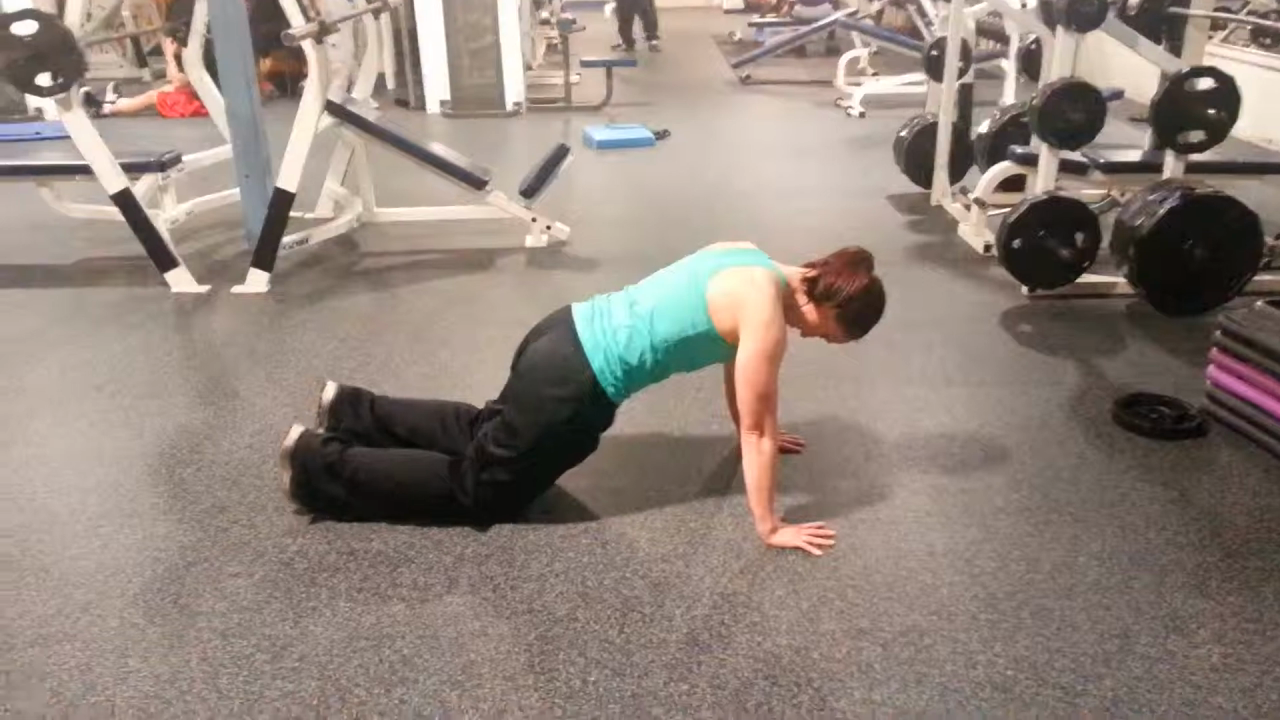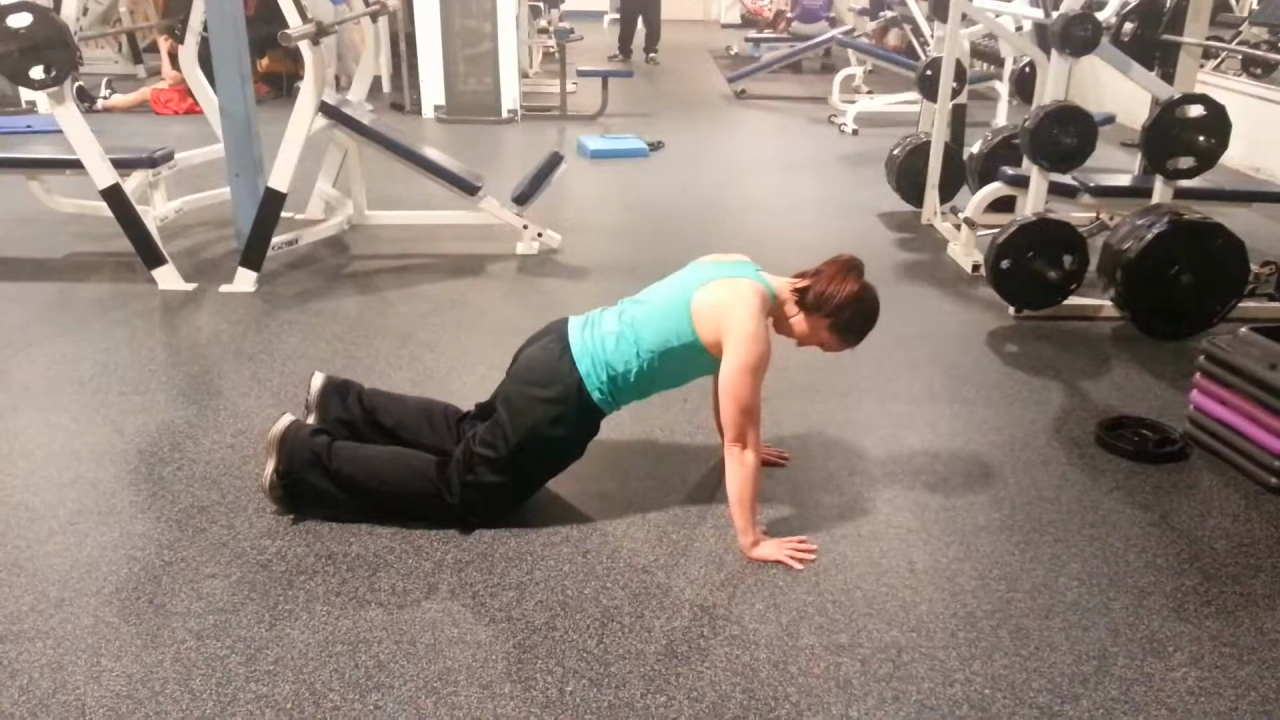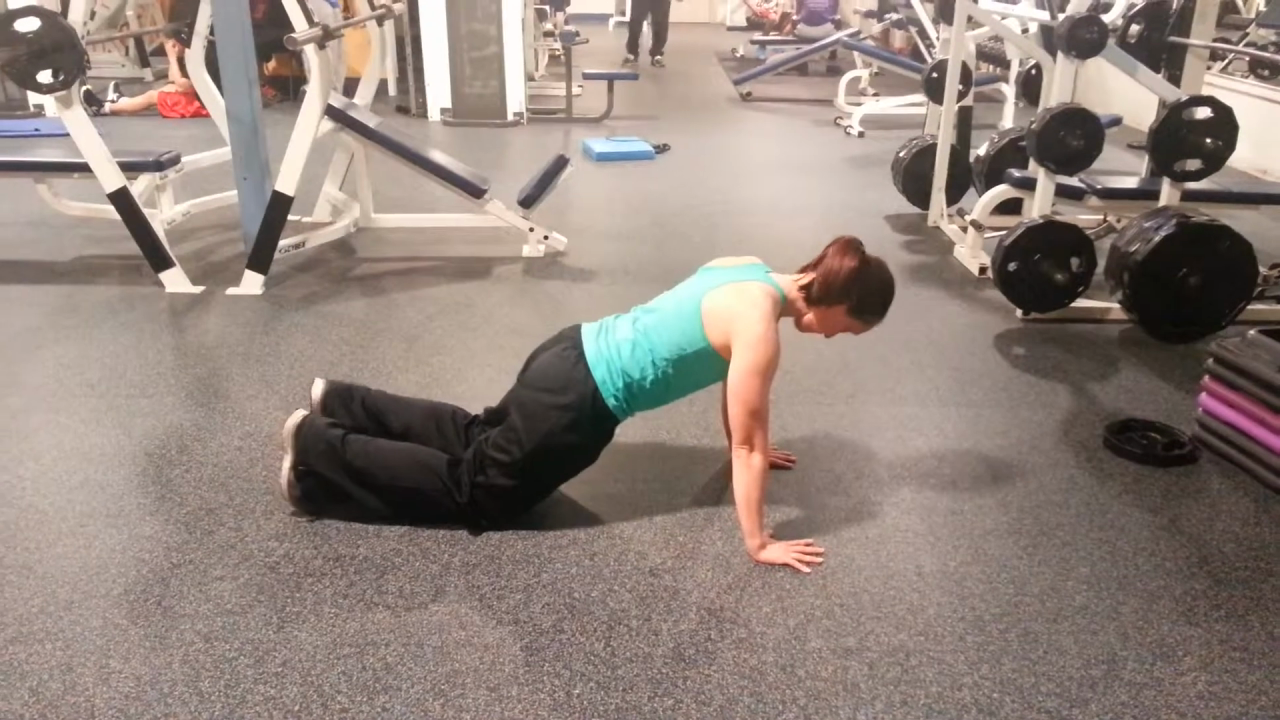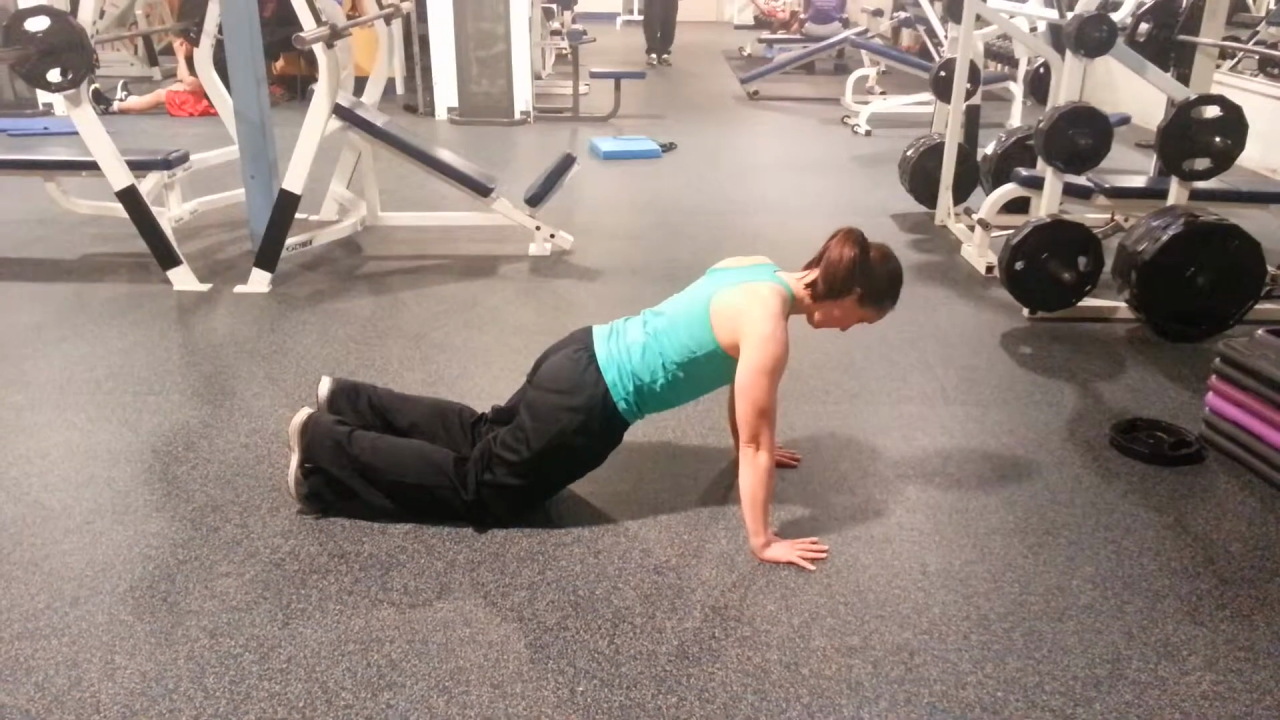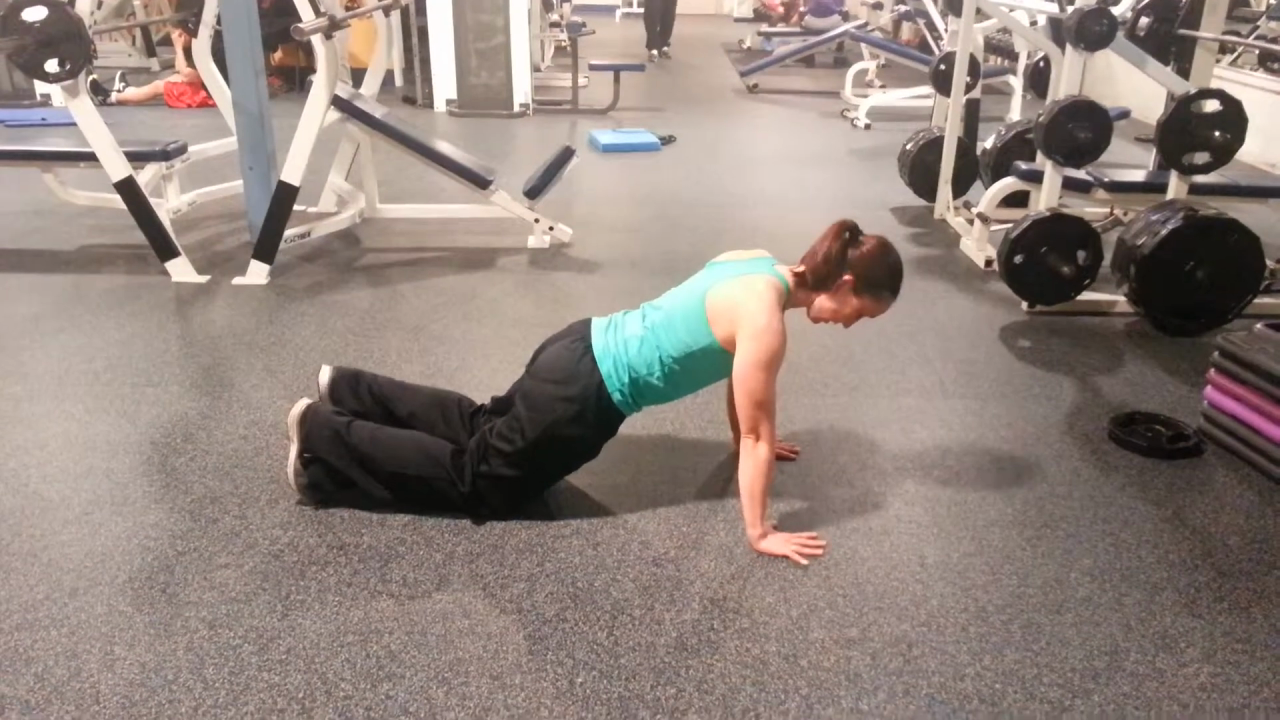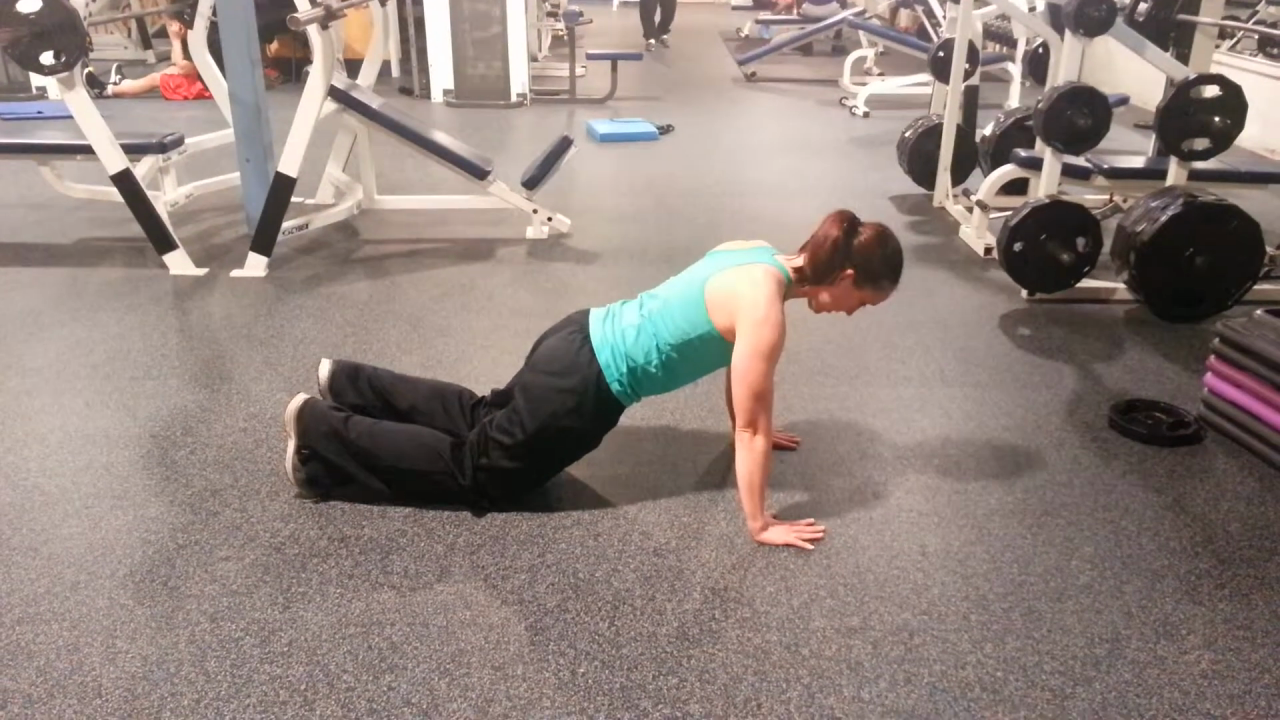
dt=0.3s
person 1, frame 1
left shoulder: (753, 262)
right shoulder: (766, 313)
right elbow: (757, 432)
left wrist: (757, 433)
right wrist: (769, 527)
left hip: (569, 336)
right hip: (575, 382)
left knee: (487, 433)
right knee: (478, 486)
left ankle: (352, 410)
right ankle: (316, 462)
person 1, frame 2
left shoulder: (740, 269)
right shoulder: (749, 326)
right elbow: (737, 443)
left wrist: (743, 447)
right wrist: (750, 539)
left hip: (562, 349)
right hip: (564, 391)
left knee: (472, 436)
right knee: (463, 489)
left ankle: (340, 402)
right ankle: (302, 455)
person 1, frame 3
left shoulder: (748, 269)
right shoulder: (759, 326)
right elbow: (749, 446)
left wrist: (747, 446)
right wrist: (758, 542)
left hip: (577, 356)
right hip: (578, 401)
left knee: (478, 437)
right knee: (471, 490)
left ankle: (341, 405)
right ankle: (317, 447)
person 1, frame 4
left shoulder: (758, 269)
right shoulder: (768, 325)
right elbow: (756, 443)
left wrist: (752, 445)
right wrist: (762, 541)
left hip: (587, 357)
right hip: (589, 402)
left knee: (484, 438)
right knee: (478, 488)
left ankle: (346, 403)
right ankle: (323, 445)
person 1, frame 5
left shoulder: (760, 265)
right shoulder: (764, 318)
right elbow: (757, 435)
left wrist: (751, 439)
right wrist: (759, 532)
left hip: (584, 351)
right hip: (583, 394)
left knee: (482, 428)
right knee: (474, 480)
left ankle: (348, 391)
right ankle: (321, 432)
person 1, frame 6
left shoulder: (759, 254)
right shoulder: (764, 308)
right elbow: (751, 428)
left wrist: (754, 429)
right wrist: (760, 524)
left hip: (583, 342)
right hip: (583, 385)
left knee: (482, 421)
right knee: (474, 470)
left ankle: (347, 385)
right ankle: (319, 429)
